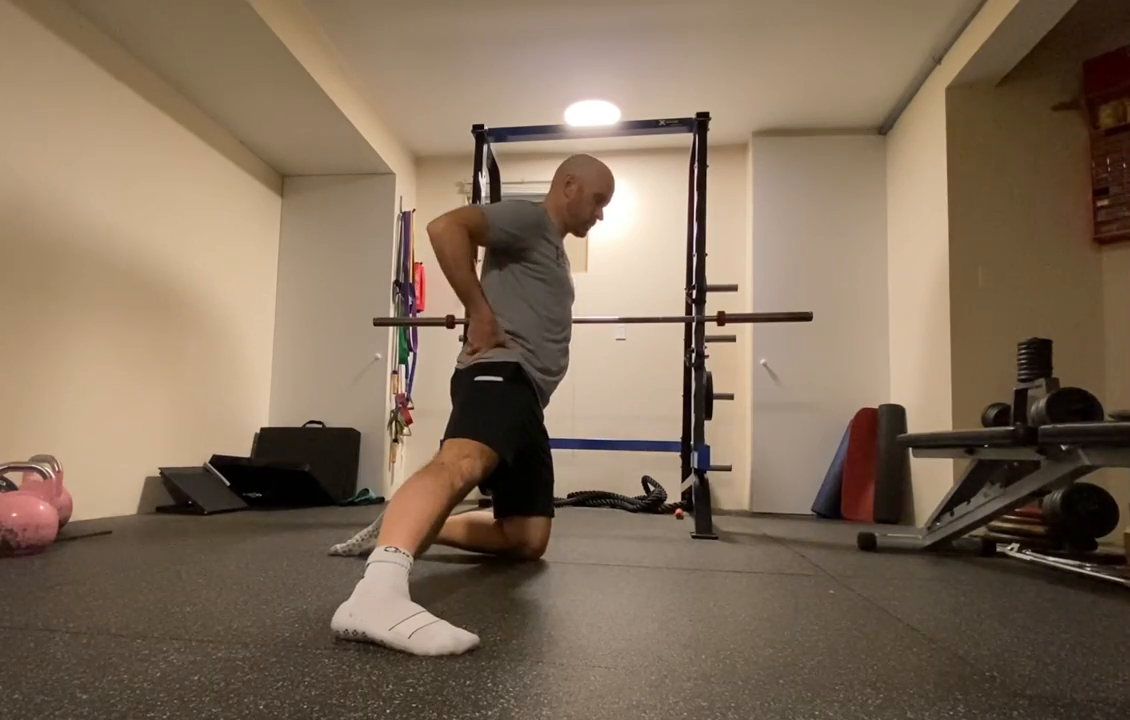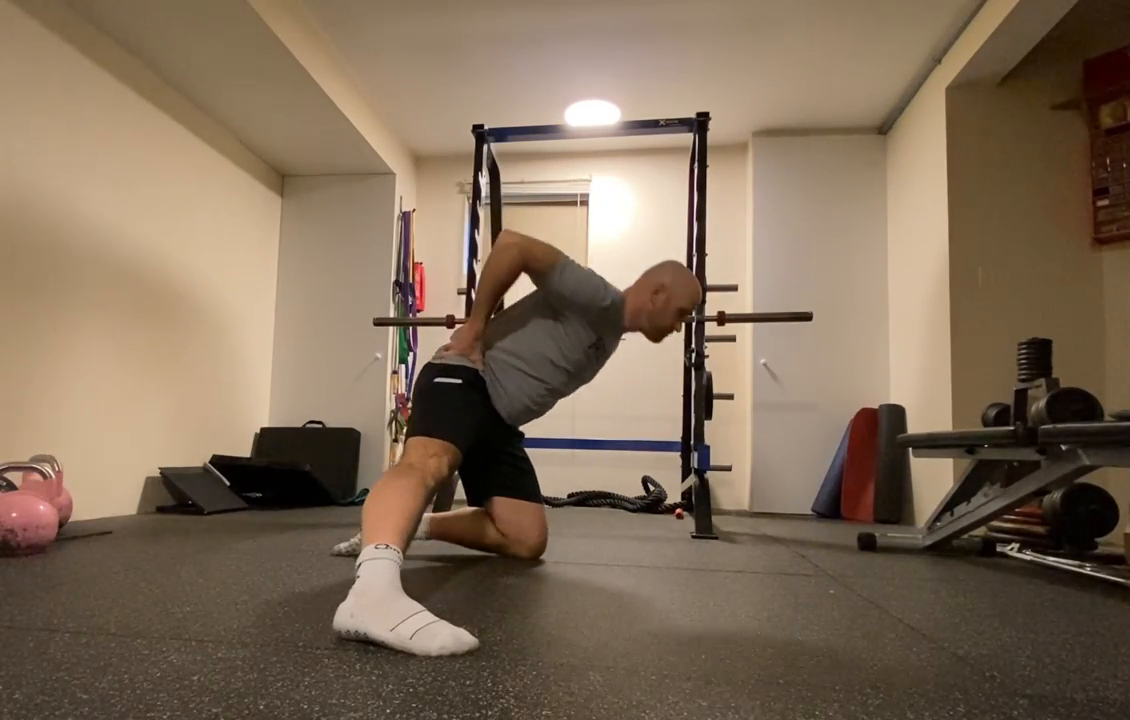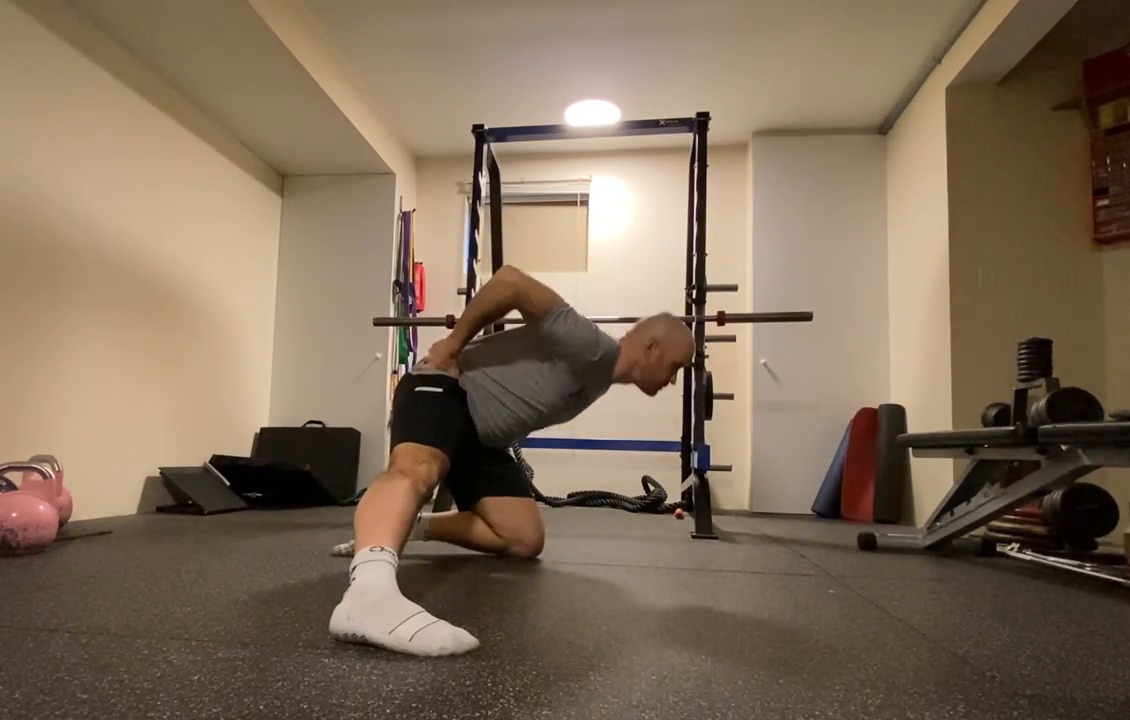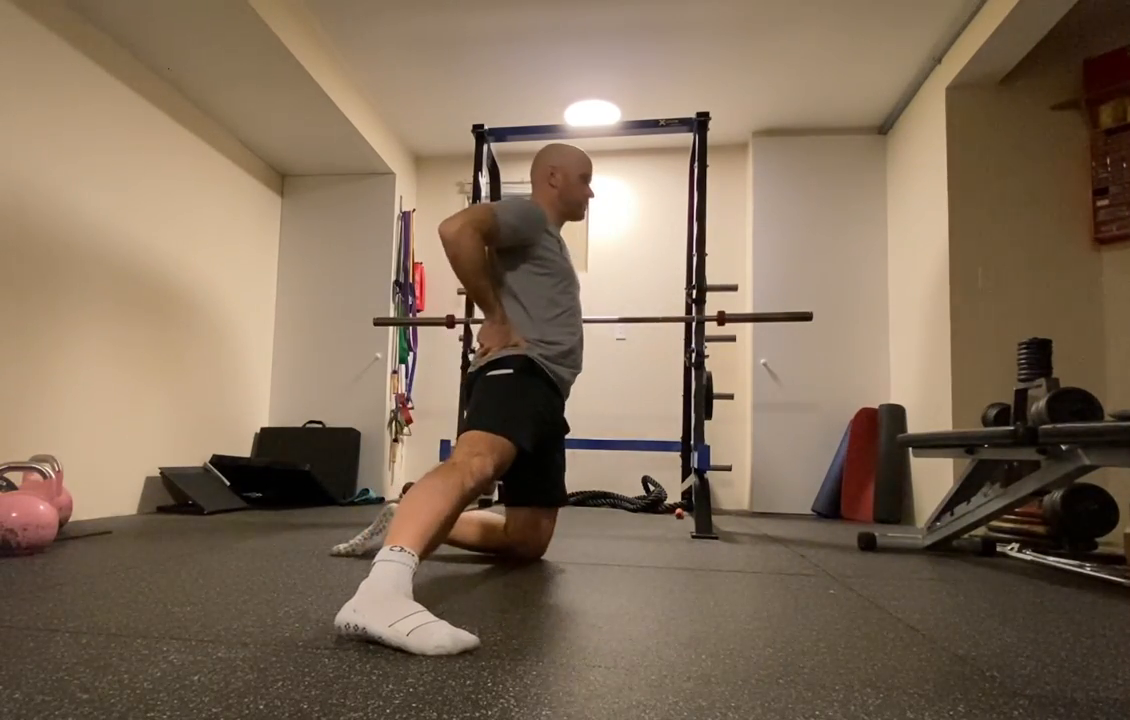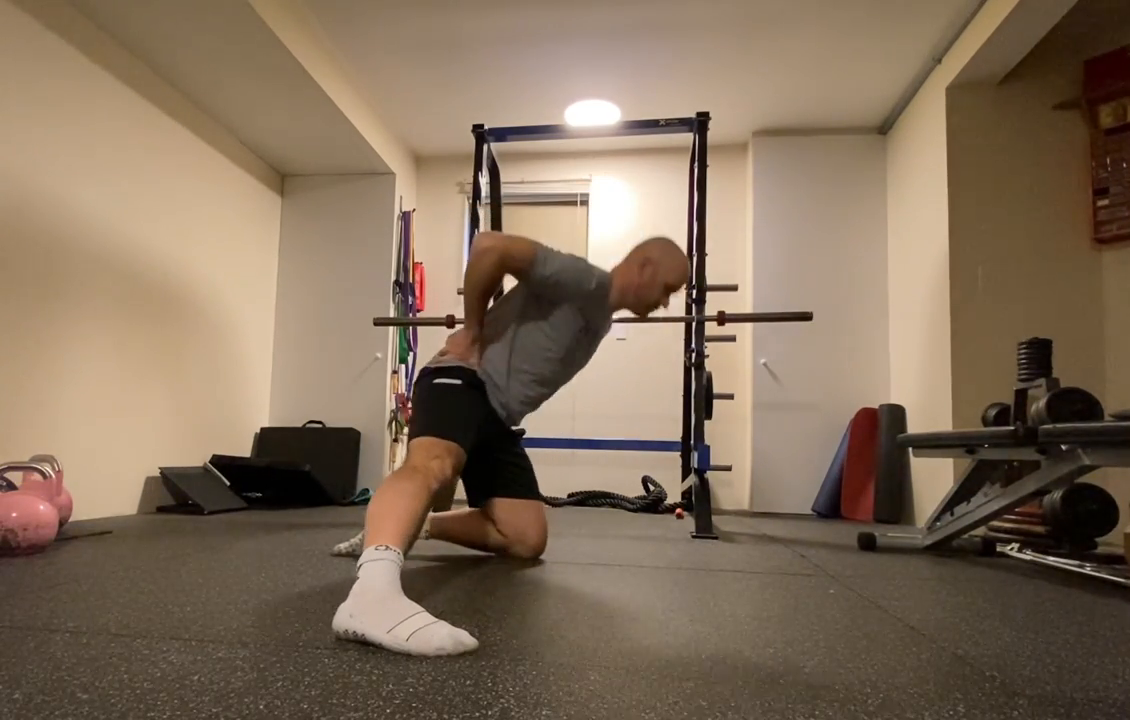
dt=1s
person 1, frame 1
left shoulder: (552, 248)
right shoulder: (529, 219)
right elbow: (445, 227)
right wrist: (480, 312)
left hip: (527, 397)
right hip: (501, 375)
left knee: (527, 541)
right knee: (461, 464)
left ankle: (405, 530)
right ankle: (378, 589)
person 1, frame 2
left shoulder: (611, 331)
right shoulder: (597, 297)
right elbow: (511, 244)
right wrist: (475, 327)
left hip: (499, 416)
right hip: (466, 380)
left knee: (526, 540)
right knee: (426, 462)
left ankle: (408, 526)
right ankle: (373, 587)
person 1, frame 3
left shoulder: (600, 377)
right shoulder: (591, 349)
right elbow: (510, 280)
right wrist: (454, 343)
left hip: (480, 433)
right hip: (443, 392)
left knee: (524, 539)
right knee: (415, 470)
left ankle: (409, 526)
right ankle: (369, 590)
person 1, frame 4
left shoulder: (547, 237)
right shoulder: (527, 216)
right elbow: (456, 229)
right wrist: (495, 317)
left hip: (546, 392)
right hip: (518, 373)
left knee: (527, 543)
right knee: (473, 465)
left ankle: (405, 528)
right ankle: (382, 588)
person 1, frame 5
left shoulder: (600, 311)
right shoulder: (583, 279)
right elbow: (489, 245)
right wrist: (472, 331)
left hip: (496, 412)
right hip: (464, 383)
left knee: (527, 540)
right knee: (430, 466)
left ankle: (398, 531)
right ankle: (372, 590)
